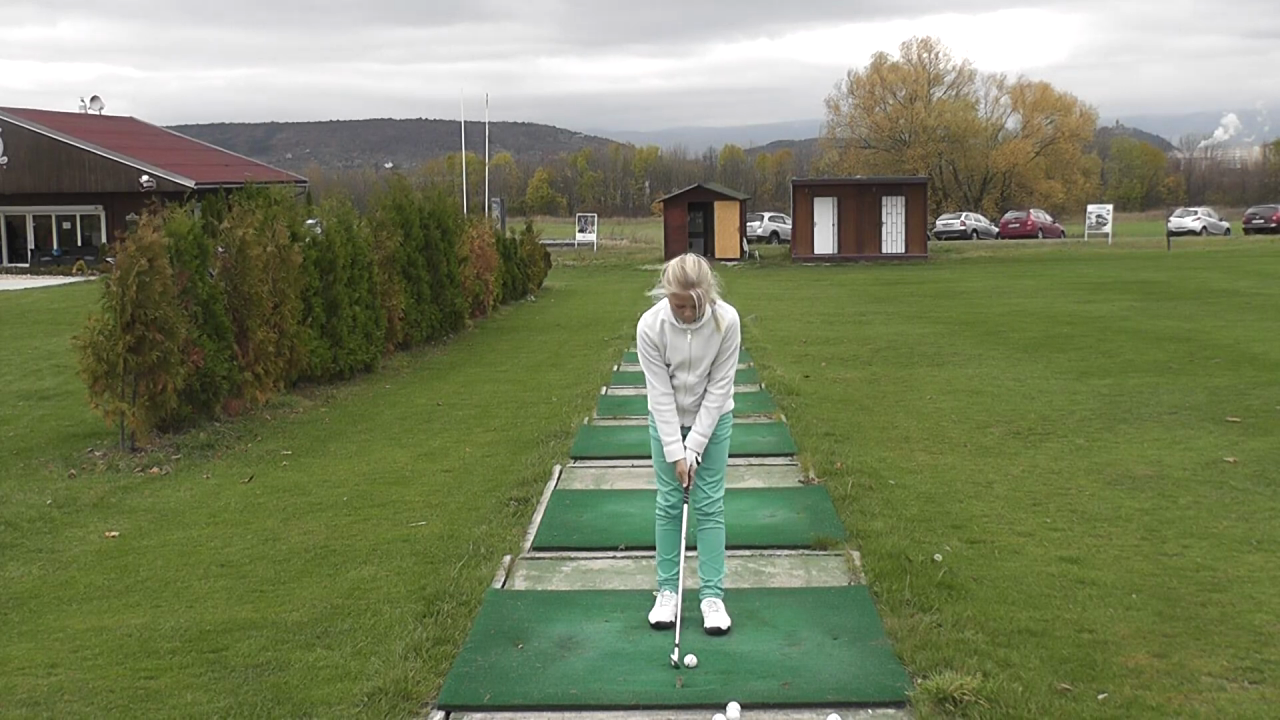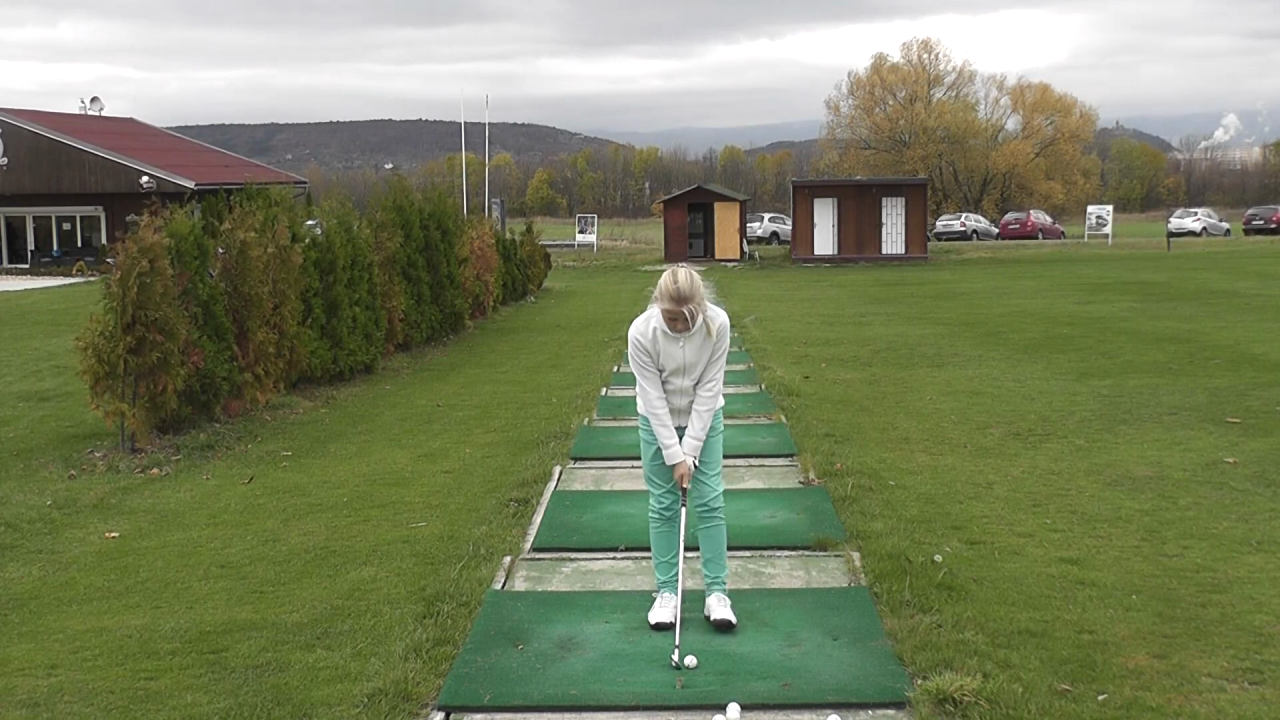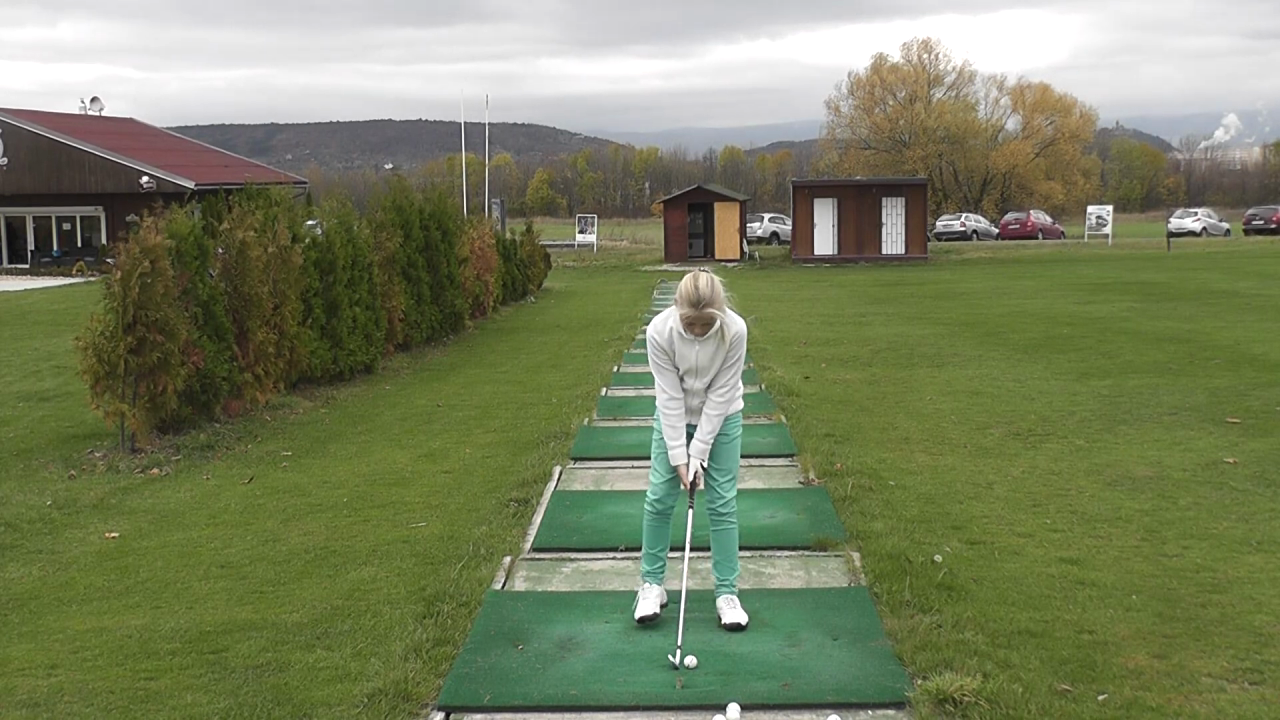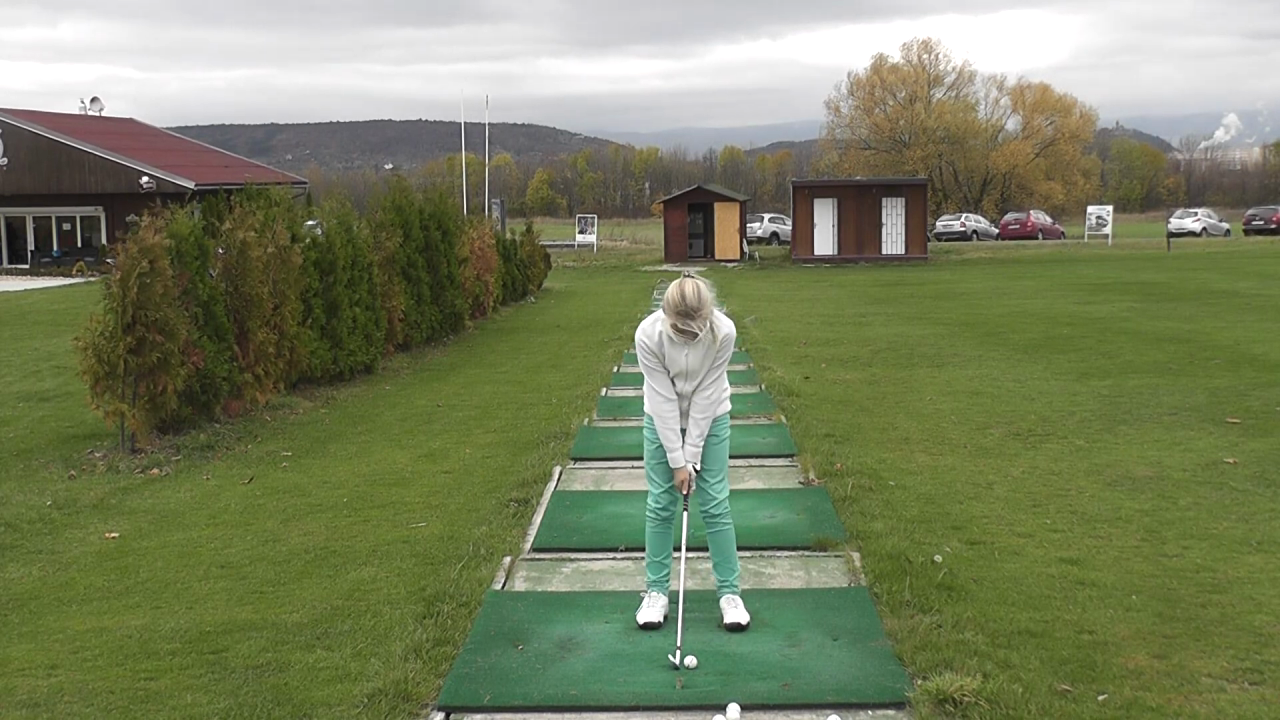
dt=0.5s
person 1, frame 1
left shoulder: (727, 320)
right shoulder: (650, 325)
left elbow: (720, 387)
right elbow: (661, 391)
left wrist: (695, 447)
right wrist: (676, 452)
left hip: (713, 419)
right hip: (666, 419)
left knee: (710, 504)
right knee: (669, 504)
left ankle: (712, 594)
right ankle: (667, 590)
person 1, frame 2
left shoulder: (718, 324)
right shoulder: (641, 331)
left elbow: (709, 388)
right elbow: (653, 396)
left wrist: (691, 449)
right wrist: (674, 454)
left hip: (704, 418)
right hip: (658, 421)
left knee: (710, 502)
right knee: (662, 505)
left ankle: (716, 592)
right ankle: (666, 591)
person 1, frame 3
left shoulder: (735, 330)
right shoulder: (659, 330)
left elbow: (722, 393)
right elbow: (670, 395)
left wrist: (700, 452)
right wrist: (679, 458)
left hip: (721, 419)
right hip: (674, 418)
left knee: (722, 503)
right knee: (658, 498)
left ankle: (726, 591)
right ankle: (651, 582)
person 1, frame 4
left shoulder: (723, 332)
right shoulder: (648, 334)
left elbow: (706, 395)
right elbow: (663, 399)
left wrist: (691, 456)
right wrist: (677, 460)
left hip: (710, 419)
right hip: (662, 420)
left knee: (716, 504)
right knee: (660, 504)
left ankle: (729, 592)
right ankle: (656, 590)
